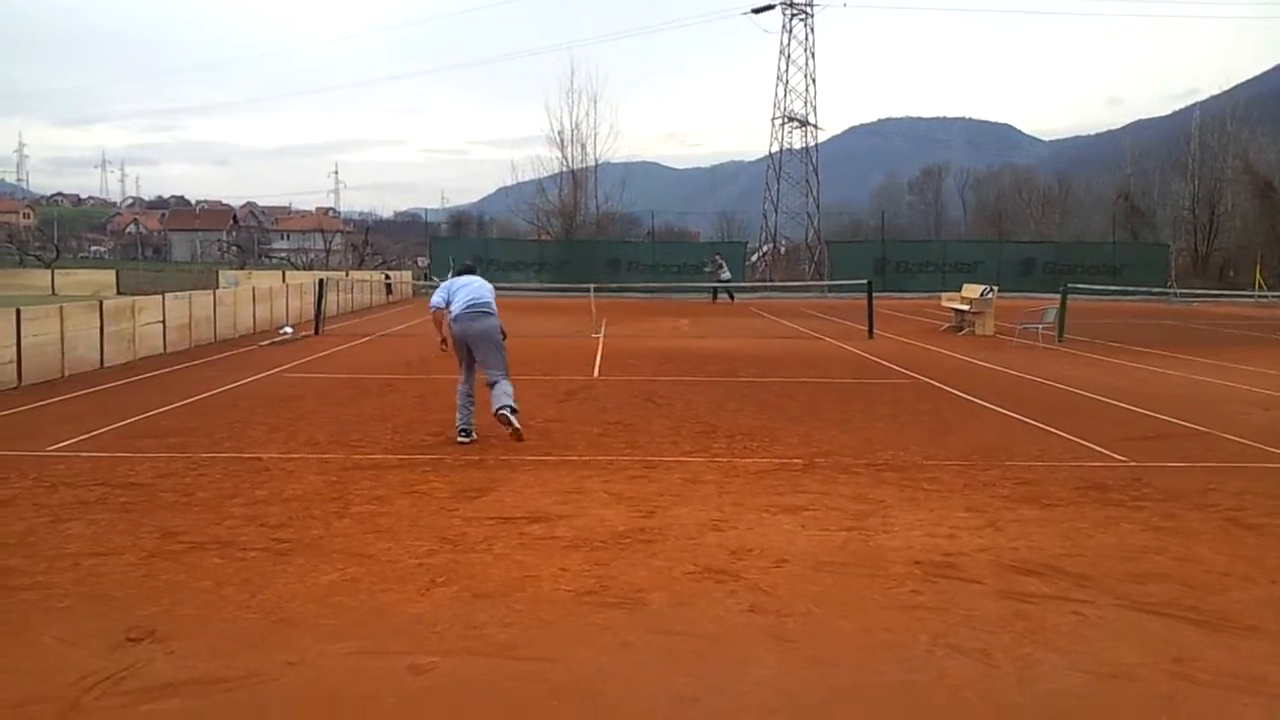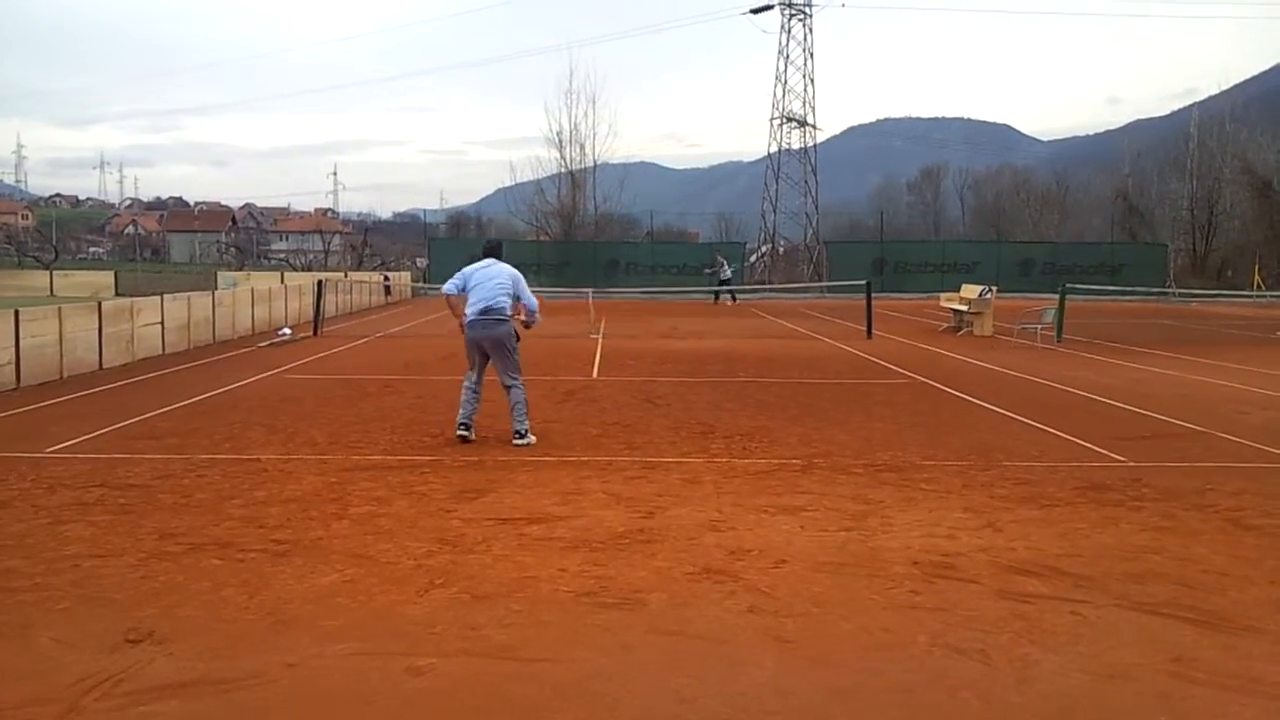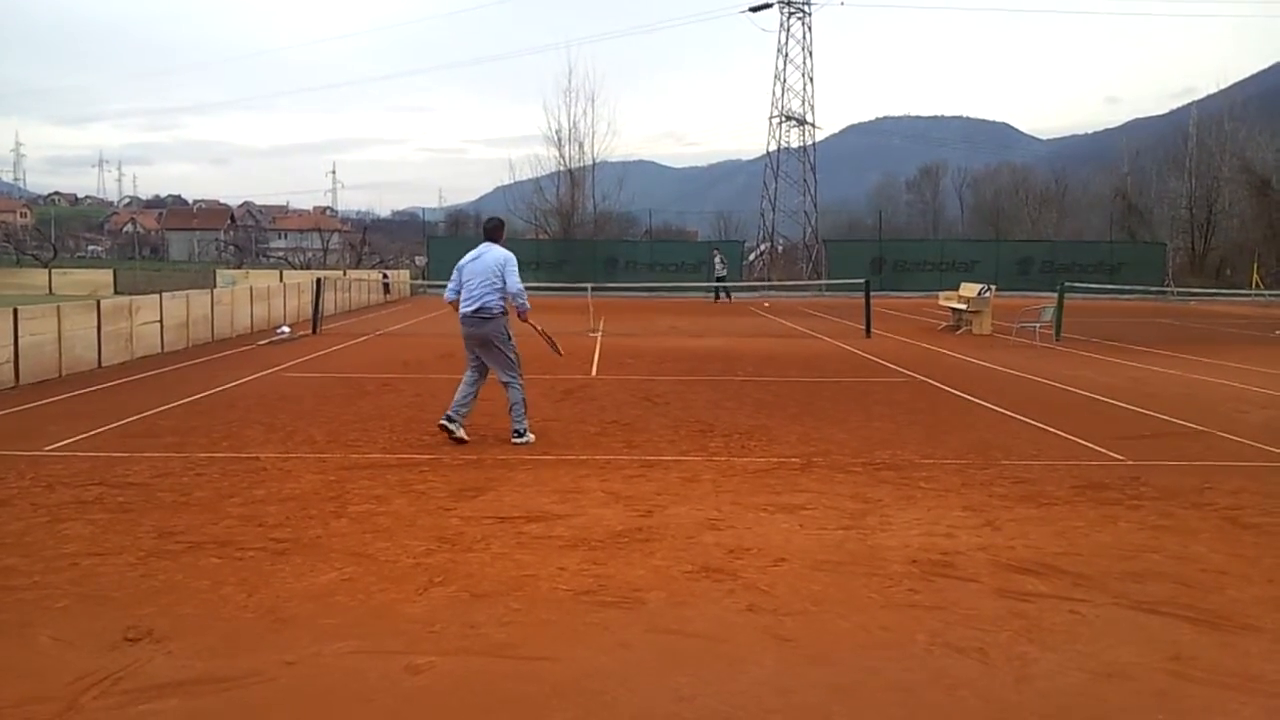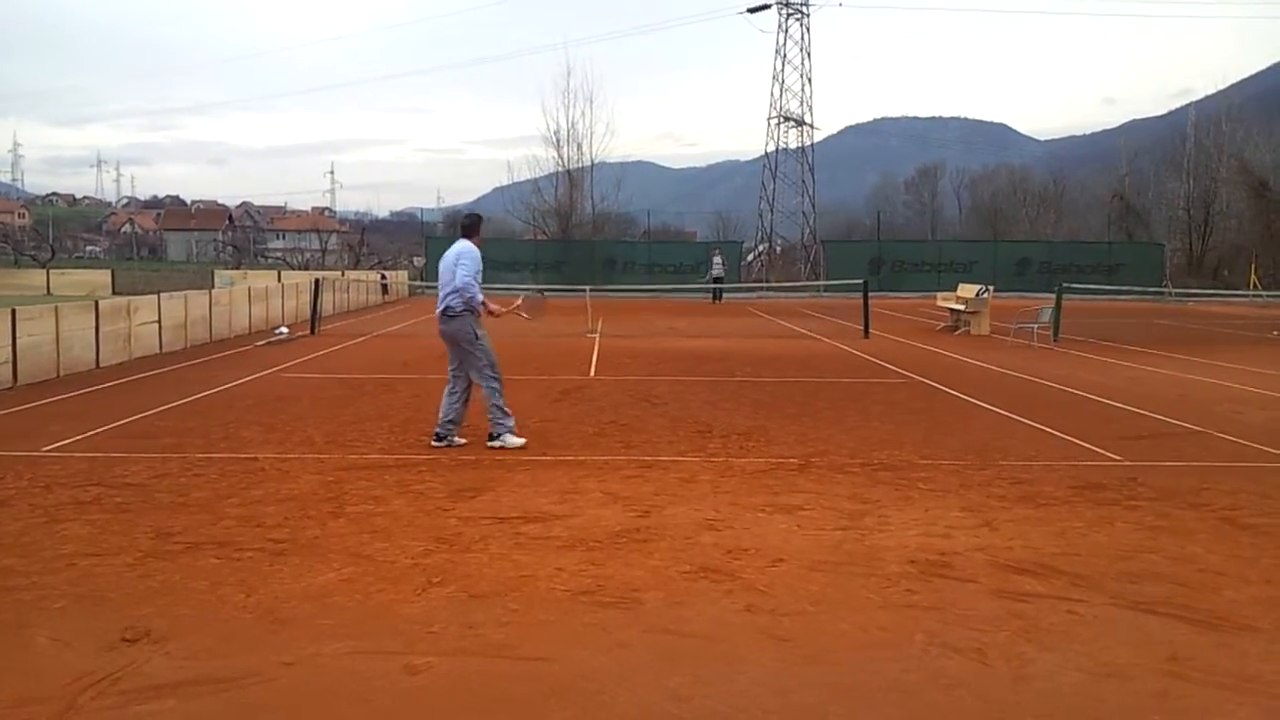
dt=0.3s
person 1, frame 1
left shoulder: (448, 284)
right shoulder: (485, 284)
left elbow: (436, 306)
left wrist: (441, 334)
left hip: (459, 324)
right hip: (487, 323)
left knee: (466, 378)
right knee: (497, 377)
left ankle: (464, 429)
right ankle: (505, 408)
person 1, frame 2
left shoulder: (468, 270)
right shoulder: (512, 272)
left elbow: (449, 290)
right elbow: (531, 304)
left wrist: (460, 318)
right wrist: (530, 321)
left hip: (473, 327)
right hip: (500, 326)
left knee: (473, 378)
right knee: (513, 381)
left ankle: (464, 424)
right ankle: (521, 432)
person 1, frame 3
left shoulder: (466, 259)
right shoulder: (506, 256)
left elbow: (450, 296)
right elbow: (515, 288)
right wrist: (523, 311)
left hip: (468, 323)
right hip: (492, 323)
left knee: (474, 373)
right knee: (511, 377)
left ankle: (452, 417)
right ankle: (519, 430)
person 1, frame 4
left shoulder: (450, 252)
right shoulder: (470, 250)
right elbow: (465, 283)
left wrist: (482, 305)
right wrist: (487, 304)
left hip: (448, 321)
right hip: (463, 320)
left knee: (458, 379)
right knee: (490, 375)
left ankle: (444, 433)
right ankle: (500, 432)
